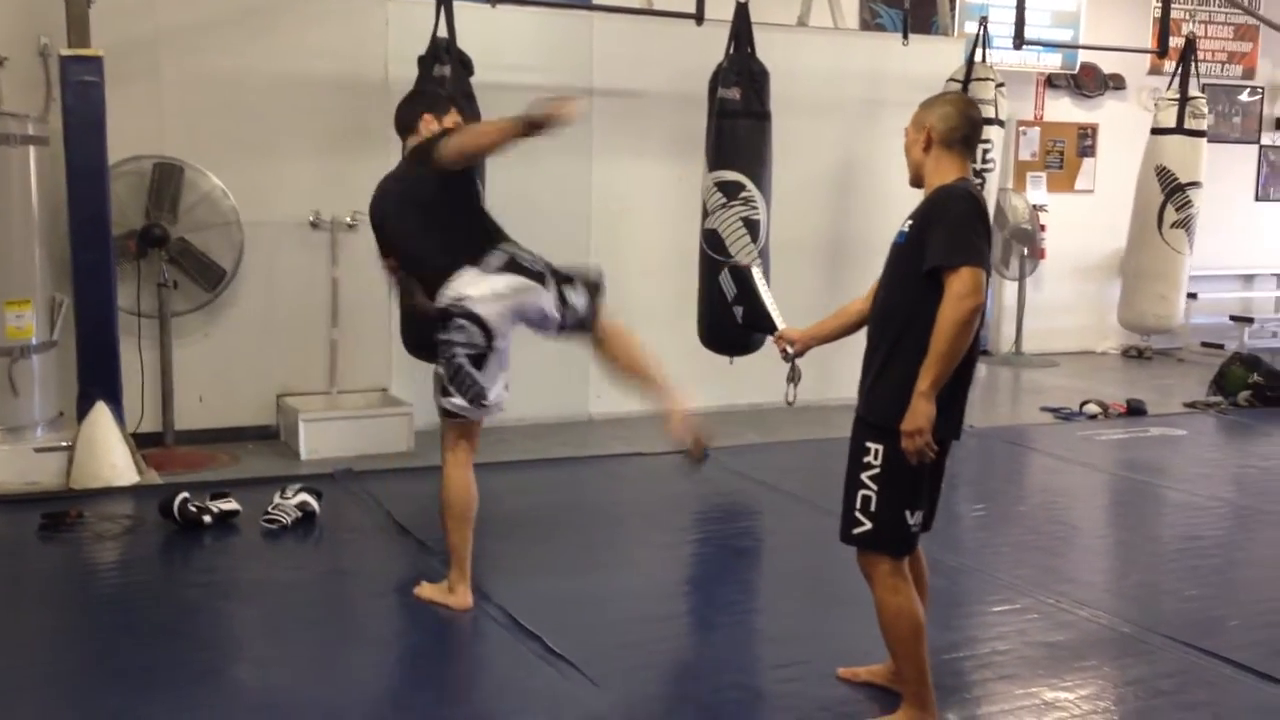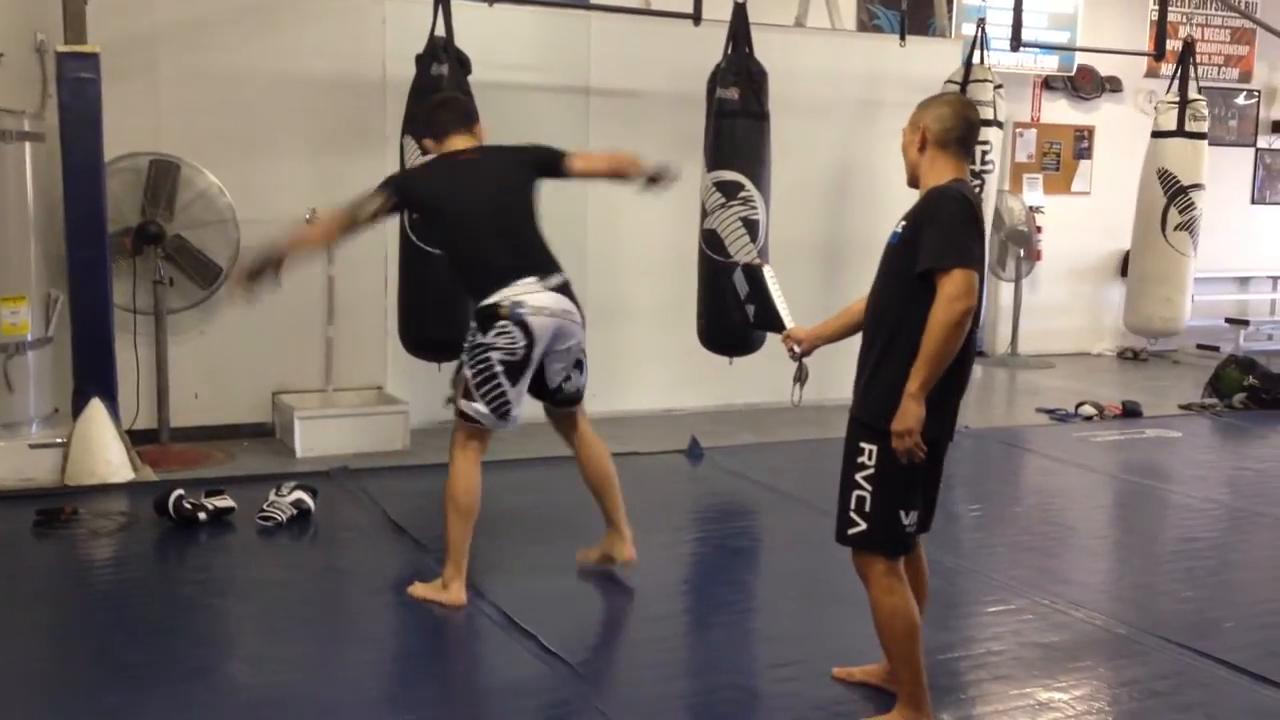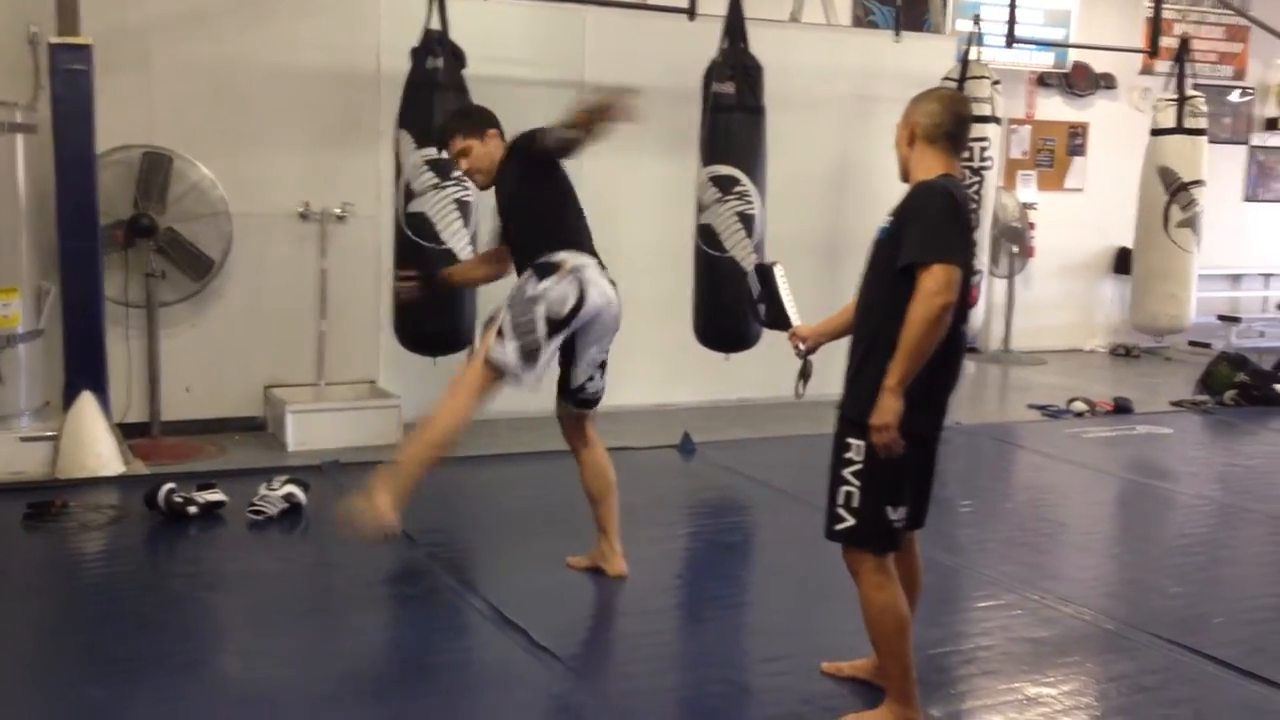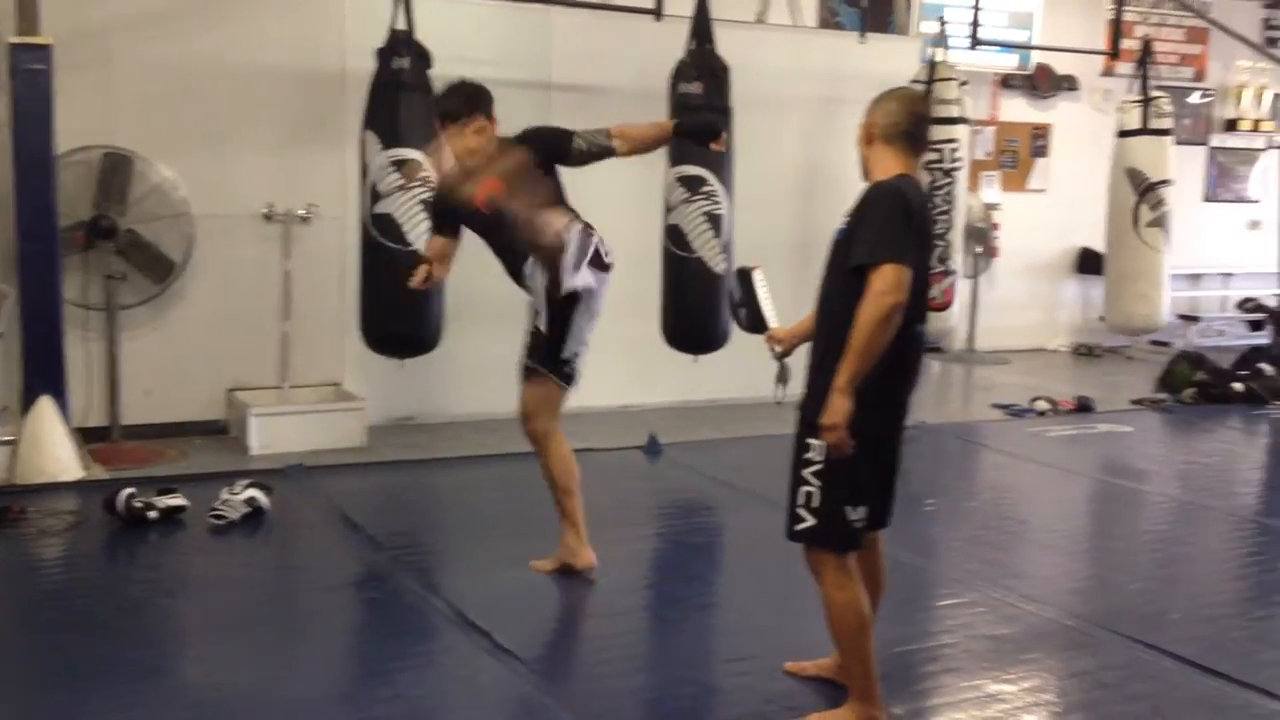
dt=0.2s
person 1, frame 1
left shoulder: (954, 204)
right shoulder: (938, 208)
left elbow: (967, 297)
right elbow: (882, 299)
left wrist: (925, 396)
right wrist: (808, 336)
left hip: (905, 414)
right hip: (894, 408)
left knee: (880, 555)
right knee: (902, 546)
right ankle: (902, 667)
person 1, frame 2
left shoulder: (947, 205)
right shoulder: (939, 207)
left elbow: (958, 299)
right elbow: (886, 300)
left wrist: (914, 396)
right wrist: (815, 335)
left hip: (899, 415)
right hip: (897, 409)
left knee: (876, 556)
right knee: (902, 545)
right ankle: (897, 667)
person 1, frame 3
left shoulder: (931, 199)
right shoulder: (938, 200)
left elbow: (938, 295)
left wrist: (892, 390)
right wrist: (819, 333)
left hip: (889, 407)
right hip: (908, 408)
left knee: (867, 551)
right knee: (897, 539)
right ankle: (887, 662)
person 1, frame 4
left shoulder: (886, 199)
right shoulder: (907, 199)
left elbow: (887, 297)
left wrist: (841, 390)
right wrist: (794, 334)
left hip: (851, 406)
right hip: (876, 406)
left knee: (828, 550)
right knee: (860, 538)
right ankle: (850, 661)
person 2, frame 1
left shoulder: (385, 199)
right shoulder: (445, 150)
left elbow: (414, 286)
right elbow: (463, 146)
right wrist: (529, 119)
left hip: (461, 311)
right hip: (510, 275)
left knee: (460, 444)
right knee: (599, 321)
left ankle: (458, 584)
right ankle: (673, 409)
person 2, frame 2
left shoulder: (421, 181)
right shoulder: (518, 158)
left elbow: (343, 221)
right elbow: (608, 163)
left wrist: (276, 257)
right wrist: (649, 172)
left hip: (506, 317)
right hip: (561, 303)
left knee: (469, 445)
right knee: (573, 425)
left ankle: (452, 582)
right ankle: (620, 539)
person 2, frame 3
left shoulder: (530, 155)
right shoulder: (512, 195)
left elbow: (573, 131)
right elbow: (490, 268)
left wrist: (597, 109)
right wrist: (432, 278)
left hip: (566, 281)
right hip: (601, 299)
left knee: (471, 385)
right knee: (577, 427)
left ankle: (384, 498)
right ankle: (611, 550)
person 2, frame 4
left shoulder: (534, 147)
right shoulder: (449, 199)
left elbow: (616, 141)
right elbow: (437, 256)
left wrist: (675, 129)
right wrist: (426, 272)
left hip: (574, 257)
right hip: (551, 294)
left knee: (542, 229)
right knee: (538, 420)
right ankle: (576, 545)
